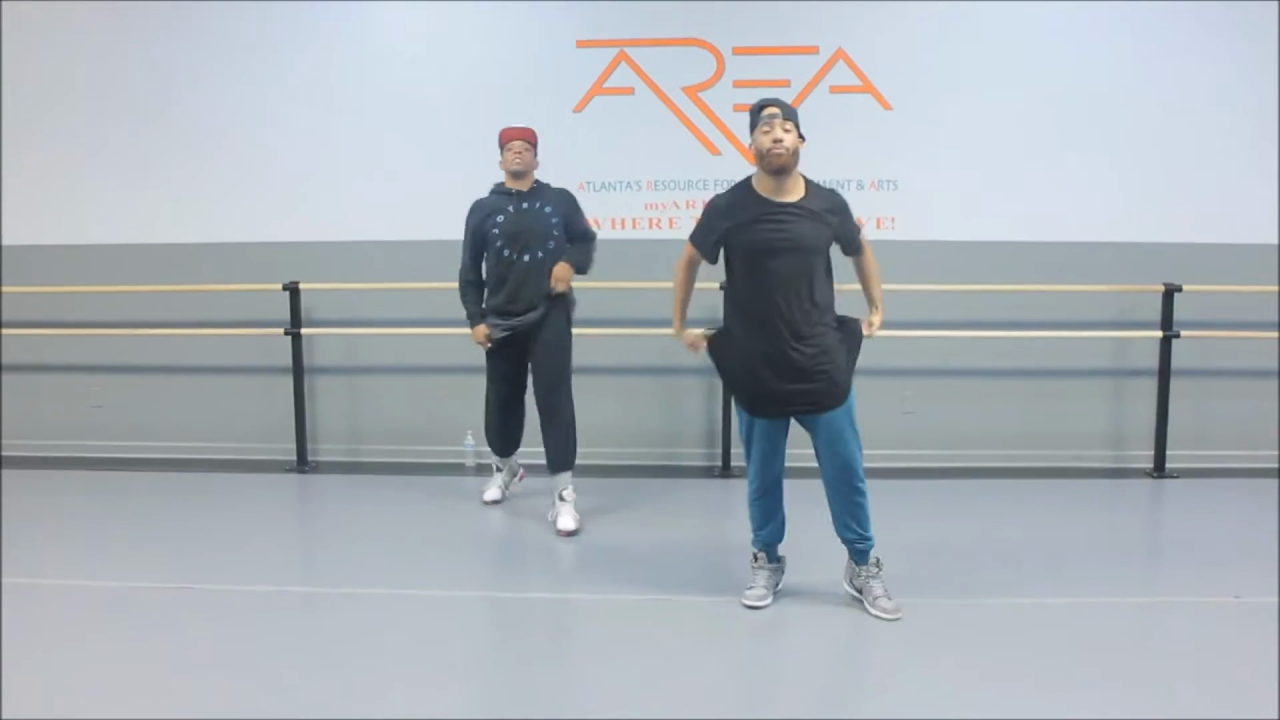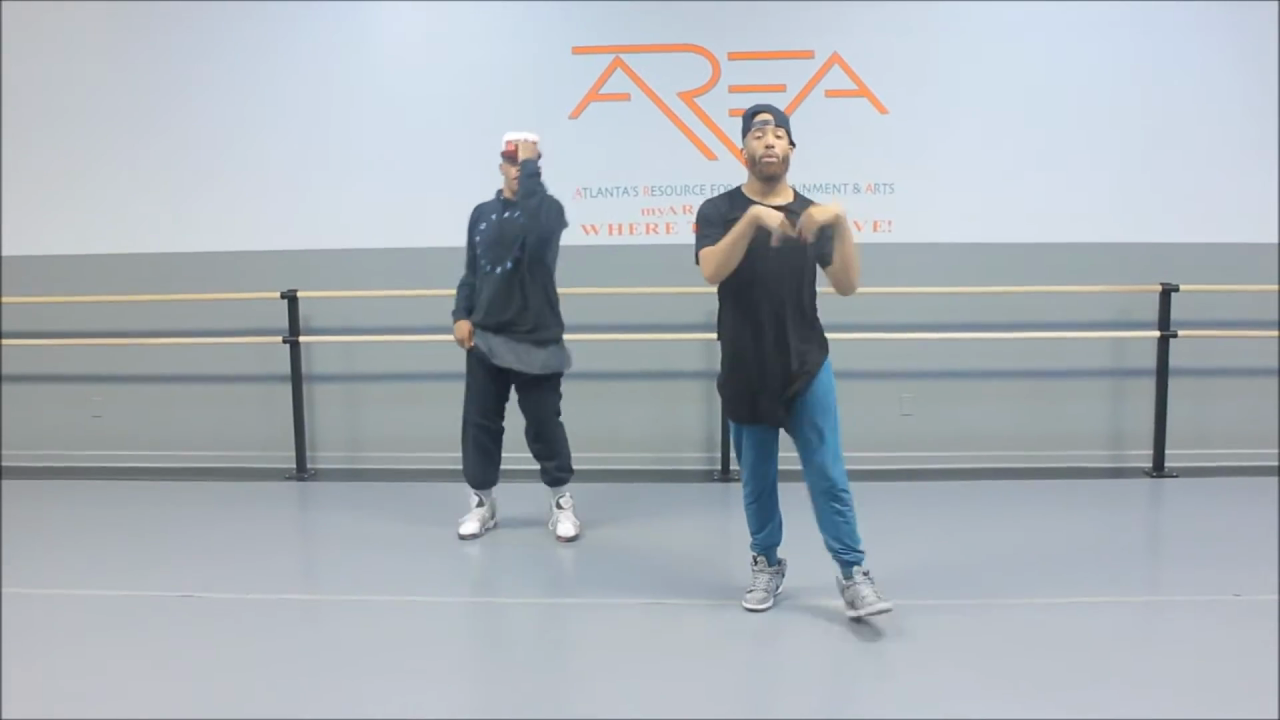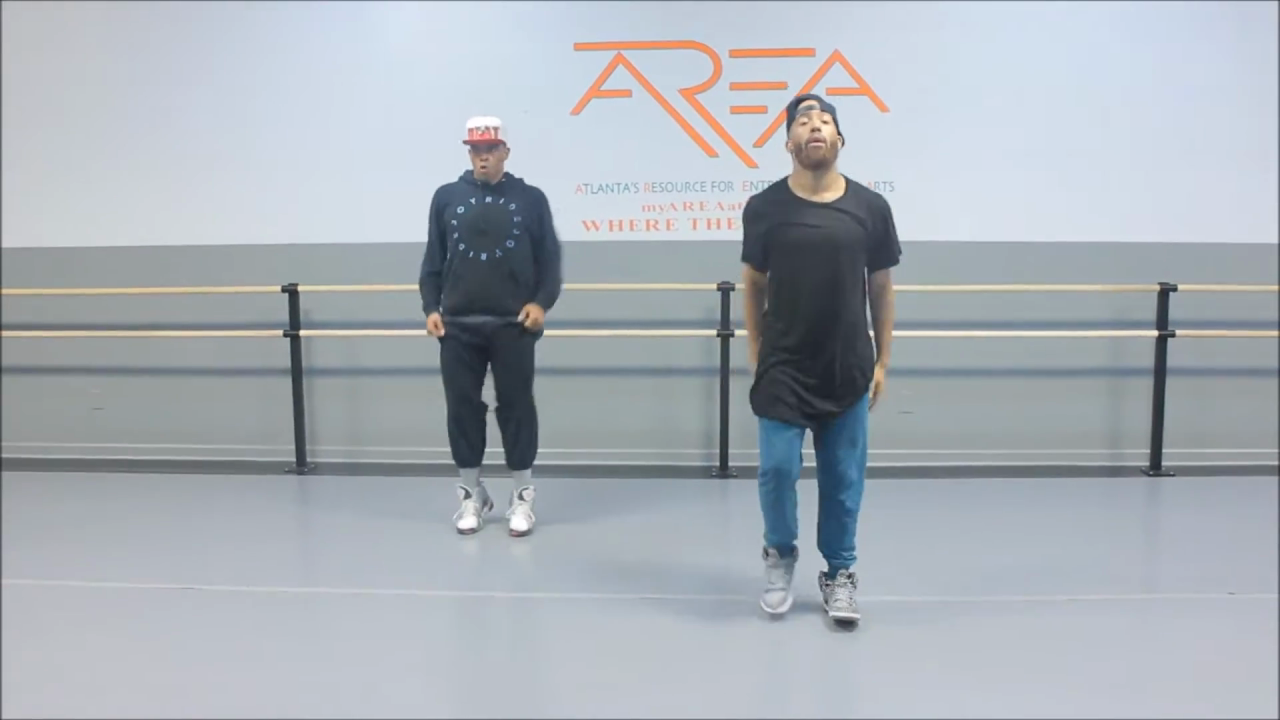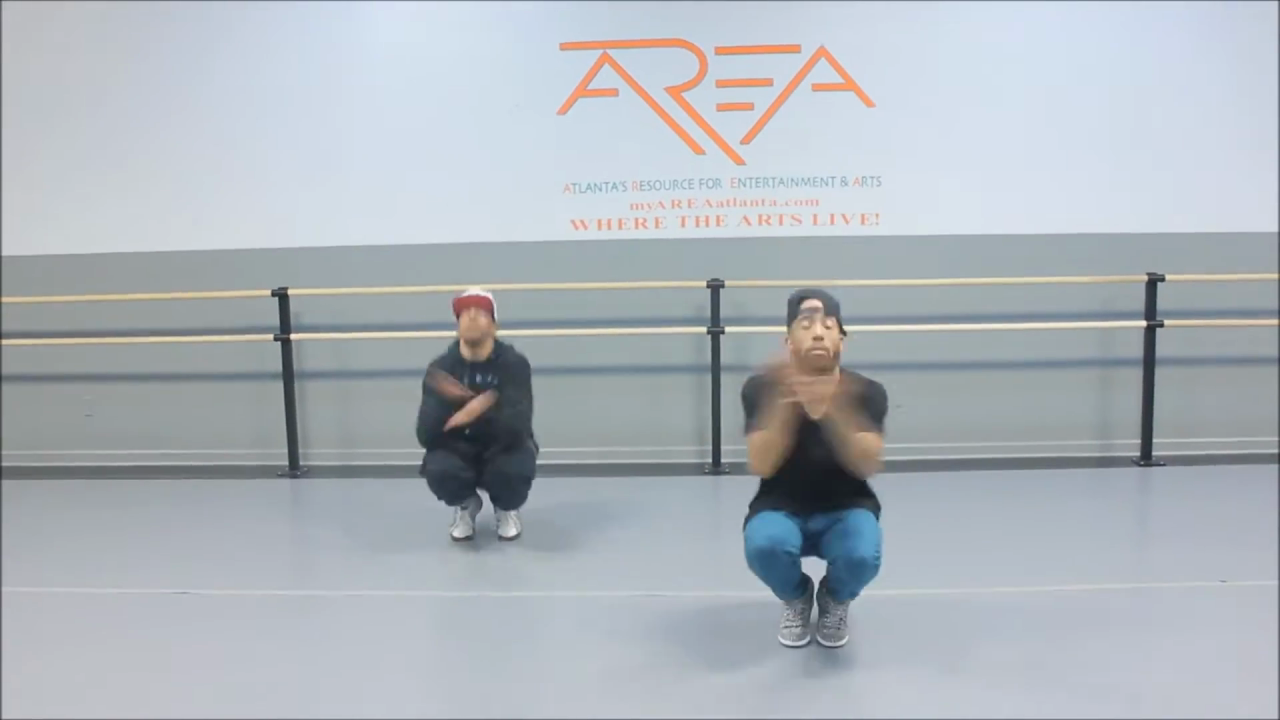
dt=0.7s
person 1, frame 1
left shoulder: (828, 204)
right shoulder: (727, 207)
left elbow: (859, 248)
right elbow: (691, 259)
left wrist: (876, 307)
right wrist: (681, 326)
left hip: (822, 363)
right hip: (754, 367)
left knee: (845, 468)
right knee: (763, 472)
left ankle: (863, 566)
right ankle: (766, 562)
person 1, frame 2
left shoulder: (813, 215)
right shoulder: (720, 210)
left elbow: (846, 285)
right elbow: (712, 271)
left wrist: (839, 228)
right wrist: (753, 219)
left hip: (807, 364)
right hip: (746, 371)
left knee: (827, 473)
right knee: (758, 477)
left ankle: (853, 576)
right ankle: (766, 564)
person 1, frame 3
left shoulder: (870, 207)
right shoulder: (764, 207)
left elbow: (880, 283)
left wrist: (882, 357)
right wrist: (755, 353)
left hip: (848, 369)
right hip: (784, 367)
left knee: (843, 478)
right knee: (777, 467)
left ankle: (839, 574)
right ankle: (780, 555)
person 1, frame 4
left shoulder: (867, 395)
right shoulder: (762, 390)
left elbow: (867, 465)
right elbow: (763, 467)
left wrist: (835, 411)
right wrist: (785, 403)
left hip: (846, 507)
right hip: (781, 507)
left knee: (861, 556)
right knee: (764, 546)
left ankle: (834, 601)
right ankle: (796, 599)
person 2, frame 1
left shoulder: (561, 201)
right shoulder: (483, 209)
left elbow: (586, 242)
right elbow: (470, 270)
left wrist: (571, 263)
right wrist: (476, 319)
left hip: (551, 316)
right hip: (503, 320)
left knee: (554, 399)
right knee: (503, 399)
left ankle: (564, 493)
right ankle: (505, 466)
person 2, frame 2
left shoulder: (546, 206)
right shoulder: (481, 214)
left elbow: (537, 232)
left wrist: (531, 168)
right wrist: (461, 314)
left hip: (537, 340)
right hip: (485, 340)
left knee: (543, 425)
right knee: (479, 424)
left ankle: (562, 502)
right ankle: (482, 503)
person 2, frame 3
left shoulder: (529, 198)
right shoulder: (446, 197)
left elbow: (549, 257)
right elbow: (433, 259)
left wrist: (541, 301)
right wrist: (431, 307)
left hip: (511, 323)
right hip: (459, 324)
left knee: (516, 406)
right knee: (462, 408)
left ankle: (521, 495)
right ankle: (472, 494)
person 2, frame 4
left shoulder: (514, 365)
right shoulder: (440, 369)
left elbow: (518, 427)
right elbow: (427, 436)
left wrist: (487, 408)
right wrist: (453, 408)
left hip: (506, 447)
right hip: (455, 448)
left knee: (513, 473)
right knee: (441, 472)
left ankle: (507, 509)
right ankle: (466, 506)
